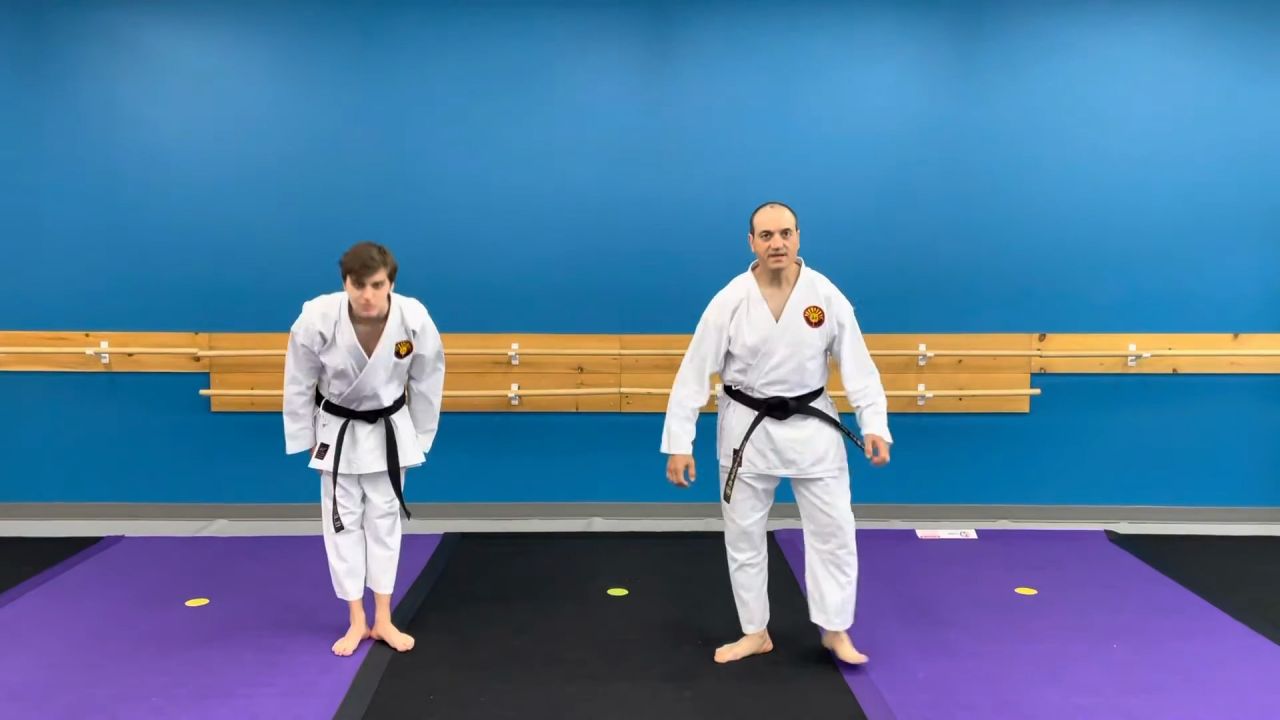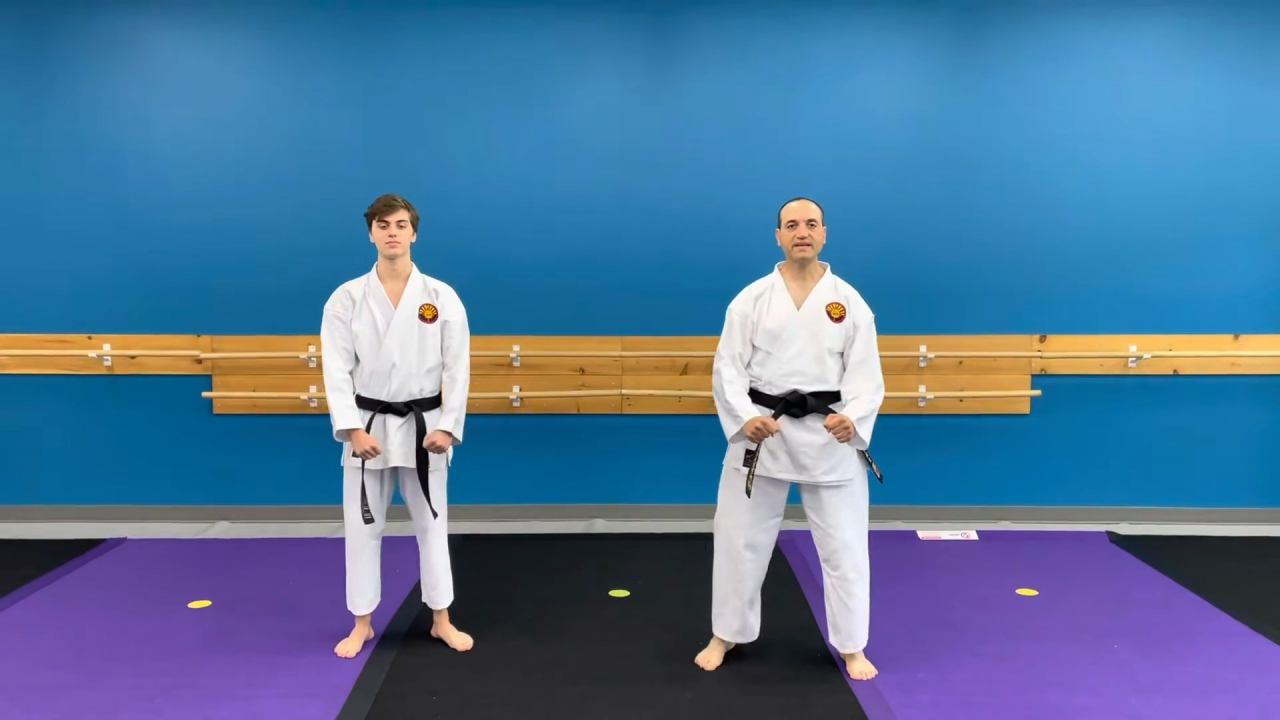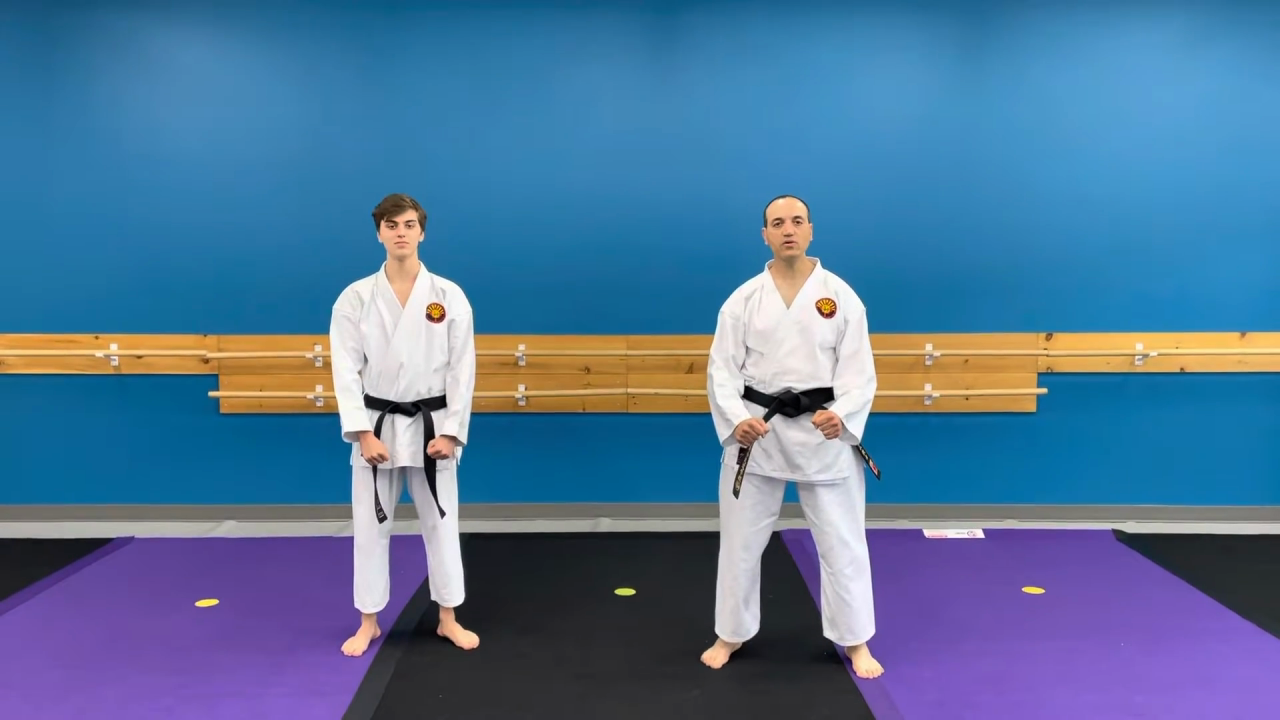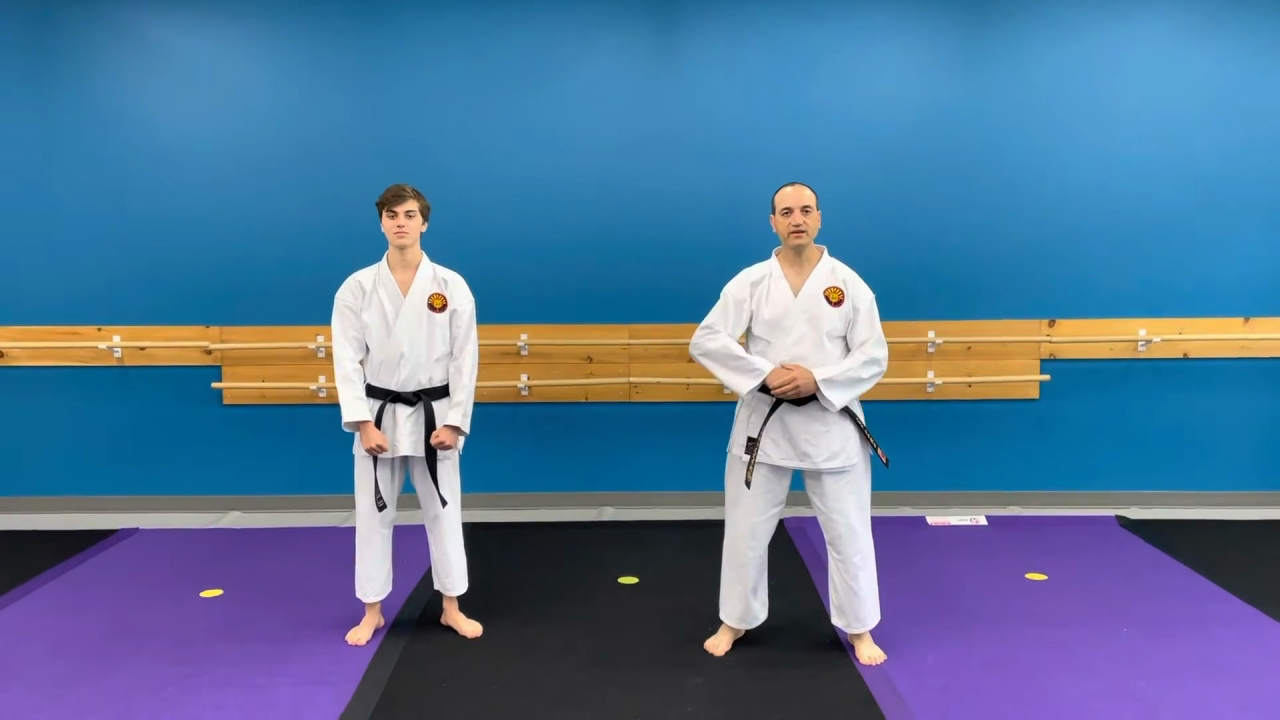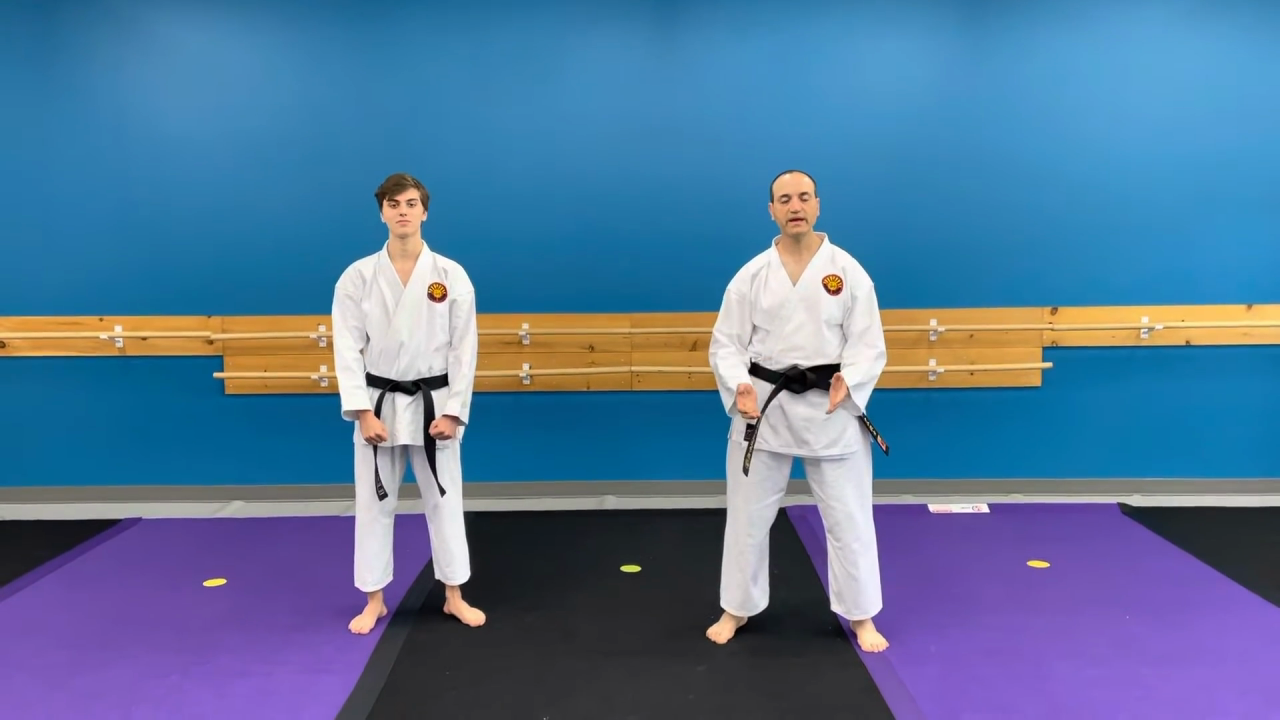
dt=1s
person 1, frame 1
left shoulder: (827, 297)
right shoulder: (728, 302)
left elbow: (857, 362)
right elbow: (696, 371)
left wrist: (874, 423)
right wrist: (680, 443)
left hip: (810, 426)
right hip: (747, 428)
left knee: (833, 525)
right knee: (744, 534)
left ankle: (835, 628)
right ankle: (755, 632)
person 1, frame 2
left shoulder: (849, 301)
right shoulder: (752, 299)
left elbow: (866, 374)
right elbow: (728, 366)
left wrist: (853, 418)
right wrist: (744, 418)
left hip: (829, 435)
right hip: (761, 431)
left knee: (844, 546)
right knee: (740, 539)
left ankle: (851, 645)
right ankle: (726, 634)
person 1, frame 3
left shoulder: (840, 295)
right shoulder: (743, 299)
left elbow: (859, 370)
right elbow: (722, 368)
left wrist: (842, 415)
right wrist: (735, 420)
left hip: (824, 432)
right hip: (756, 431)
left knee: (841, 541)
right knee: (741, 539)
left ankle: (855, 641)
right ankle: (731, 634)
person 1, frame 4
left shoulder: (848, 283)
right shoulder: (749, 282)
left elbow: (873, 357)
right elbow: (706, 340)
left wrist: (818, 380)
right wrist: (765, 373)
left hip: (831, 420)
right hip: (763, 419)
left knee: (848, 531)
right knee: (746, 528)
left ankle: (860, 629)
right ankle: (736, 621)
person 1, frame 5
left shoulder: (847, 270)
right shoulder: (751, 275)
left elbow: (870, 344)
right elbow: (725, 342)
left wrist: (848, 383)
right wrist: (738, 386)
left hip: (831, 408)
right hip: (763, 406)
left knee: (849, 518)
right knee: (748, 515)
left ankle: (861, 616)
right ankle: (737, 609)
person 2, frame 1
left shoulder: (415, 318)
right shoulder: (315, 318)
left elbow: (427, 383)
right elbow: (299, 385)
left wrist: (419, 440)
right wrist: (307, 444)
left hip: (387, 427)
right hip: (338, 428)
left knee: (385, 519)
right knee: (342, 522)
left ankle: (382, 619)
right ankle: (356, 621)
person 2, frame 2
left shoulder: (441, 297)
right shoulder: (346, 298)
left elbow: (456, 367)
right elbow: (336, 369)
left wrist: (448, 426)
right wrist: (353, 429)
left hip: (423, 425)
right hip: (369, 426)
left knee: (431, 523)
right knee: (362, 525)
left ankle: (441, 620)
right ankle: (362, 623)
person 2, frame 3
left shoulder: (449, 296)
right shoulder: (355, 298)
left elbow: (462, 368)
right elbow: (346, 370)
left wrist: (451, 432)
right wrist: (363, 433)
left hip: (432, 424)
right hip: (378, 425)
left knee: (441, 522)
right knee: (371, 524)
left ankle: (449, 619)
right ankle: (369, 622)
person 2, frame 4
left shoulder: (451, 285)
right shoulder: (357, 287)
left elbow: (464, 358)
right elbow: (348, 359)
left wrist: (454, 422)
right wrist: (363, 423)
left hip: (434, 413)
right hip: (379, 414)
left knee: (443, 510)
right knee: (373, 513)
left ankle: (452, 608)
right ankle: (372, 612)
person 2, frame 5
left shoulder: (451, 275)
right shoulder: (357, 277)
left elbow: (463, 348)
right elbow: (348, 349)
left wrist: (453, 412)
right wrist: (363, 412)
left hip: (434, 403)
right hip: (379, 404)
left knee: (444, 499)
right knee: (374, 503)
left ankle: (454, 597)
right ankle: (374, 601)
